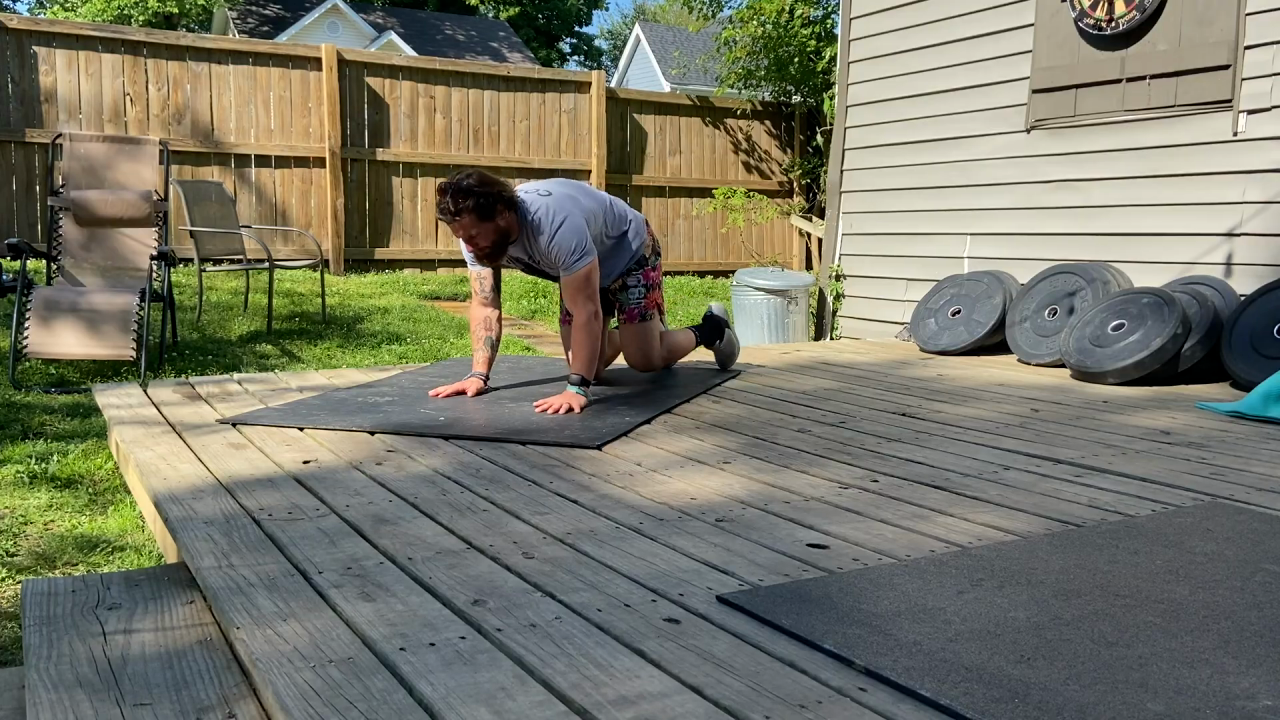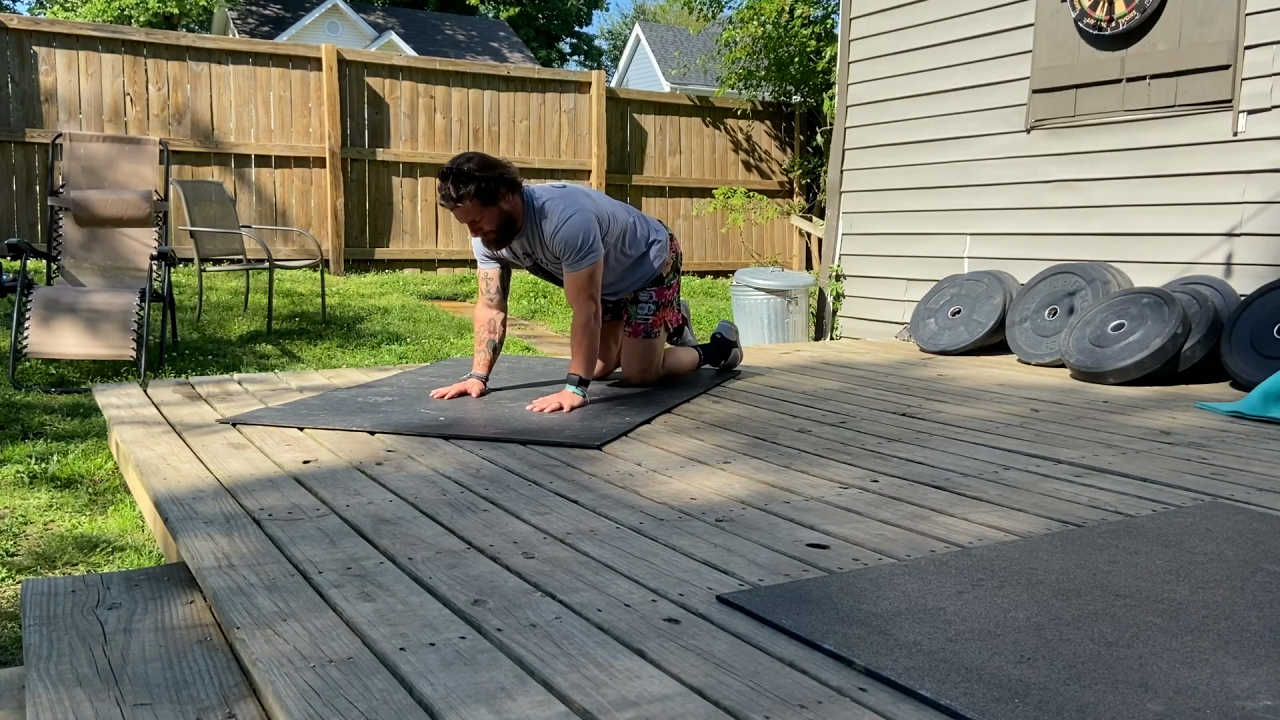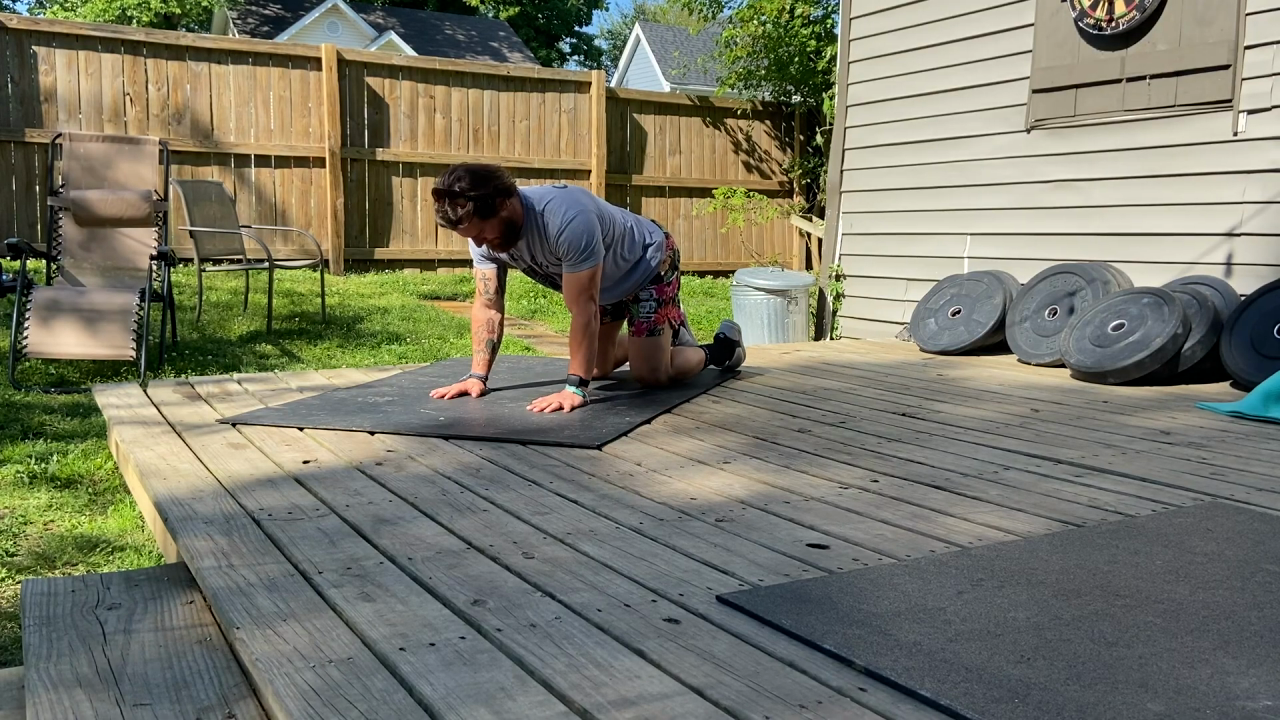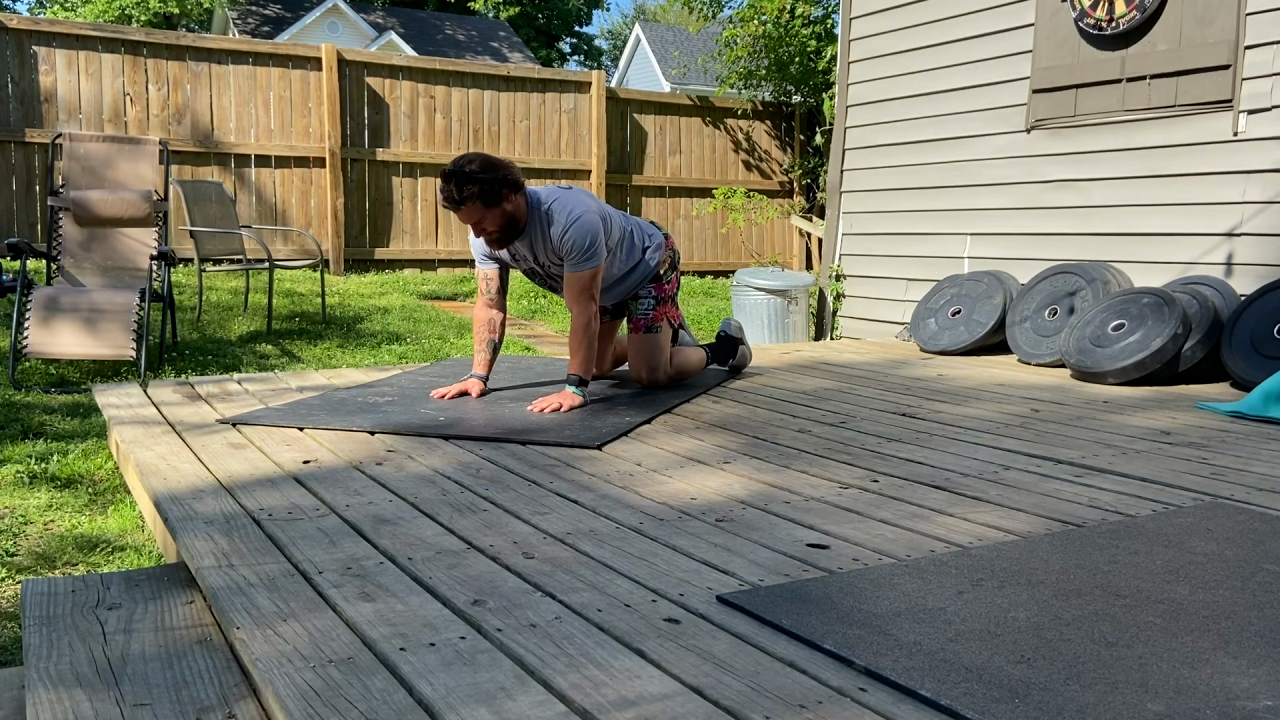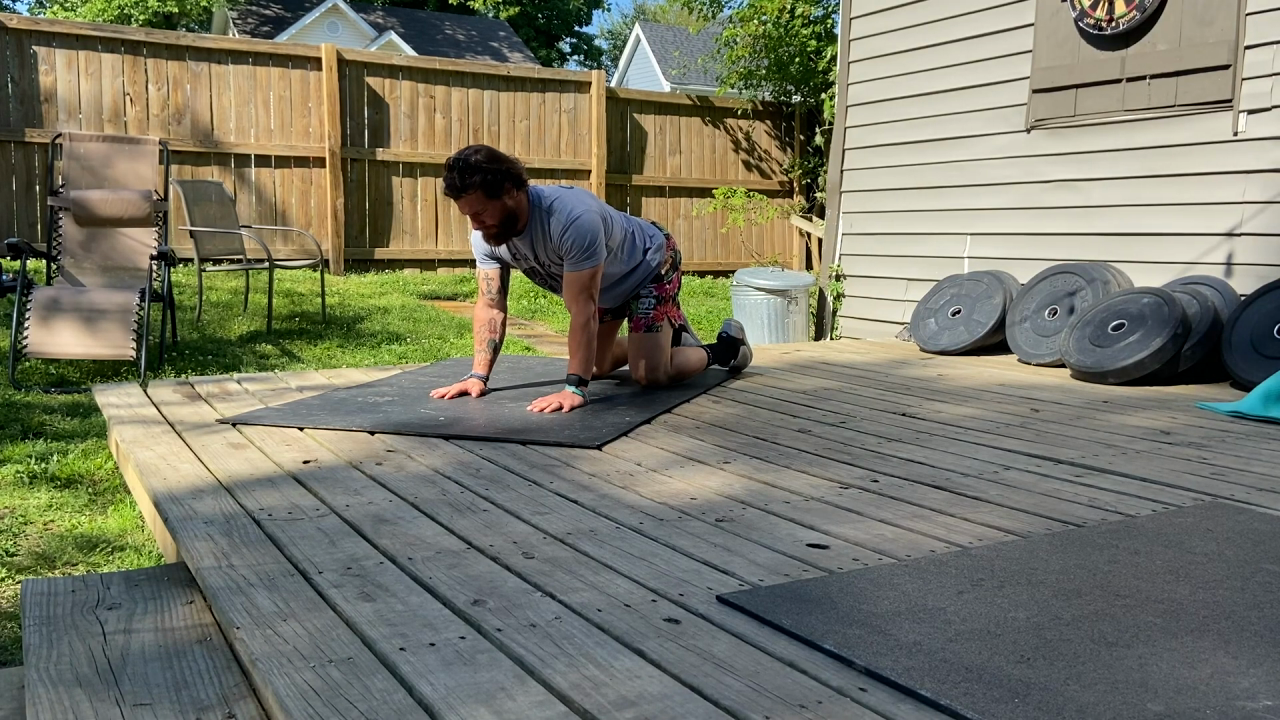
dt=1s
person 1, frame 1
left shoulder: (556, 222)
right shoulder: (476, 234)
left elbow: (586, 312)
right elbow: (485, 307)
left wrist: (577, 388)
right wrist: (478, 375)
left hip: (629, 251)
right hip: (580, 265)
left knee: (645, 360)
right knee: (590, 367)
left ankle: (711, 328)
right ankle: (630, 330)
person 1, frame 2
left shoulder: (566, 219)
right shoulder: (487, 236)
left elbow: (586, 310)
right elbow: (491, 307)
left wrist: (574, 389)
right wrist: (477, 375)
left hip: (650, 262)
right hip: (605, 279)
left knee: (640, 375)
right knee: (597, 368)
left ankle: (719, 347)
right ankle: (671, 325)
person 1, frame 3
left shoulder: (566, 217)
right shoulder: (483, 231)
left elbow: (583, 310)
right elbow: (488, 306)
left wrist: (574, 388)
right wrist: (477, 375)
left hip: (648, 263)
right hip: (602, 279)
left knee: (651, 375)
right knee: (596, 368)
left ankle: (722, 347)
right ankle: (664, 331)
person 1, frame 4
left shoulder: (571, 218)
right shoulder: (485, 235)
left elbow: (584, 310)
right elbow: (489, 307)
left wrist: (575, 388)
right wrist: (478, 376)
left hip: (648, 264)
right hip: (604, 281)
left knee: (650, 375)
right knee: (595, 366)
left ankle: (724, 346)
right ankle: (666, 333)
person 1, frame 5
left shoulder: (572, 218)
right shoulder: (485, 236)
left elbow: (582, 311)
right elbow: (490, 306)
left wrist: (575, 388)
right wrist: (478, 376)
left hip: (650, 264)
right hip: (607, 281)
left knee: (650, 375)
right knee: (595, 366)
left ankle: (726, 347)
right ankle: (668, 333)
